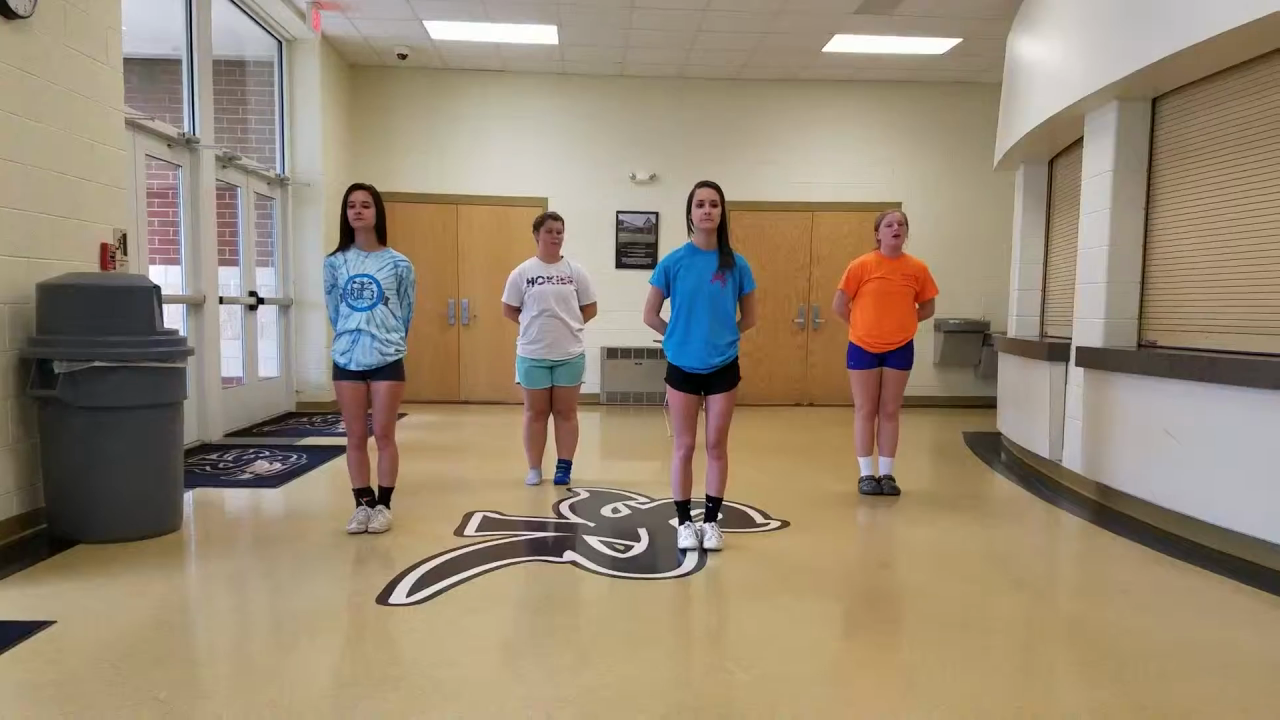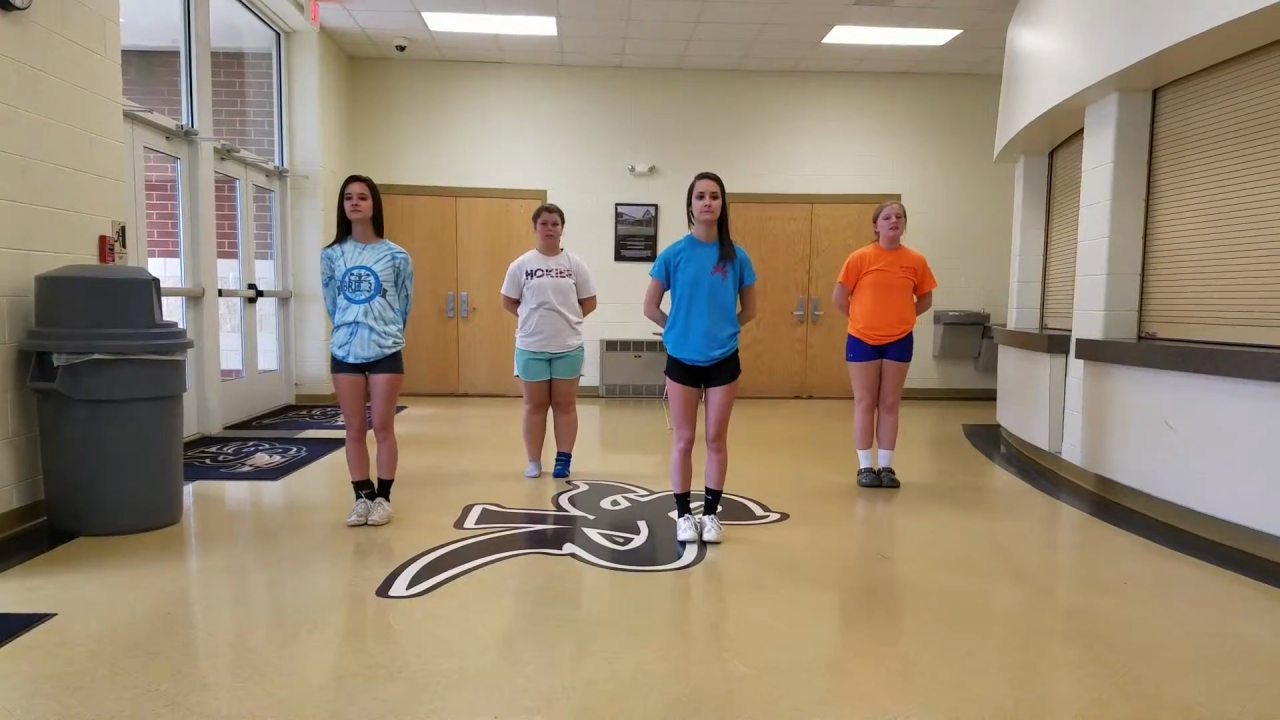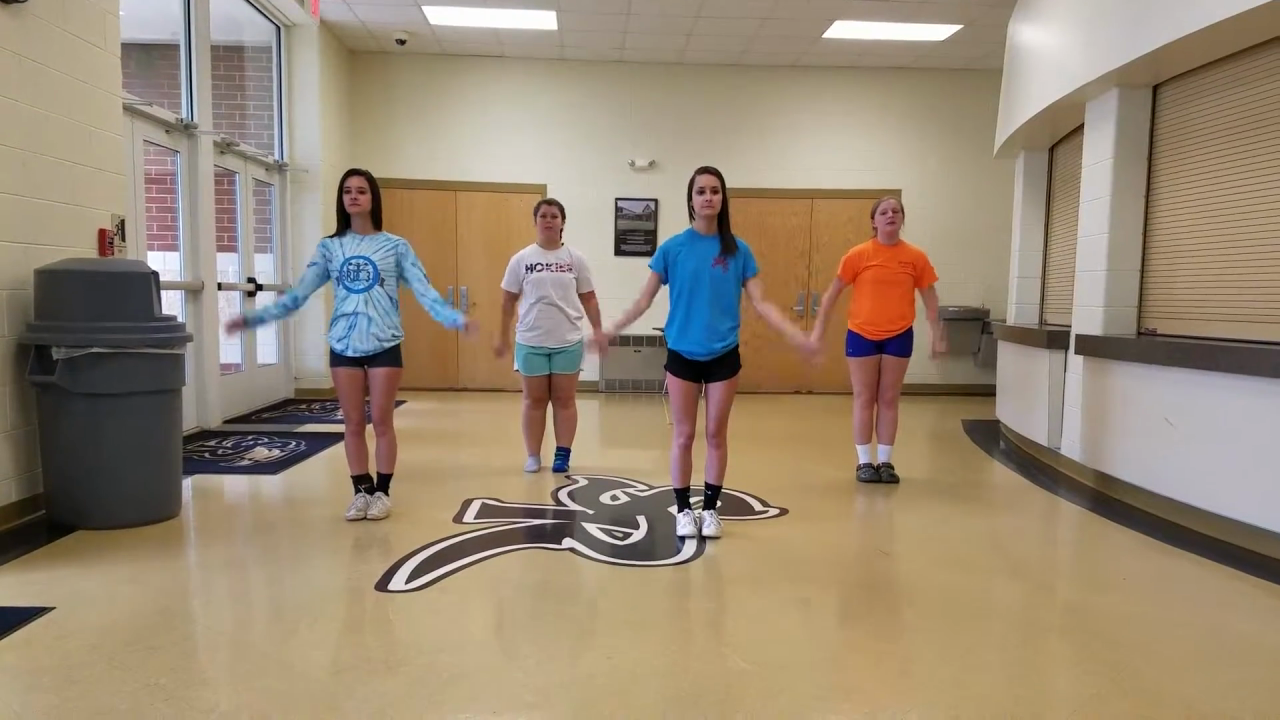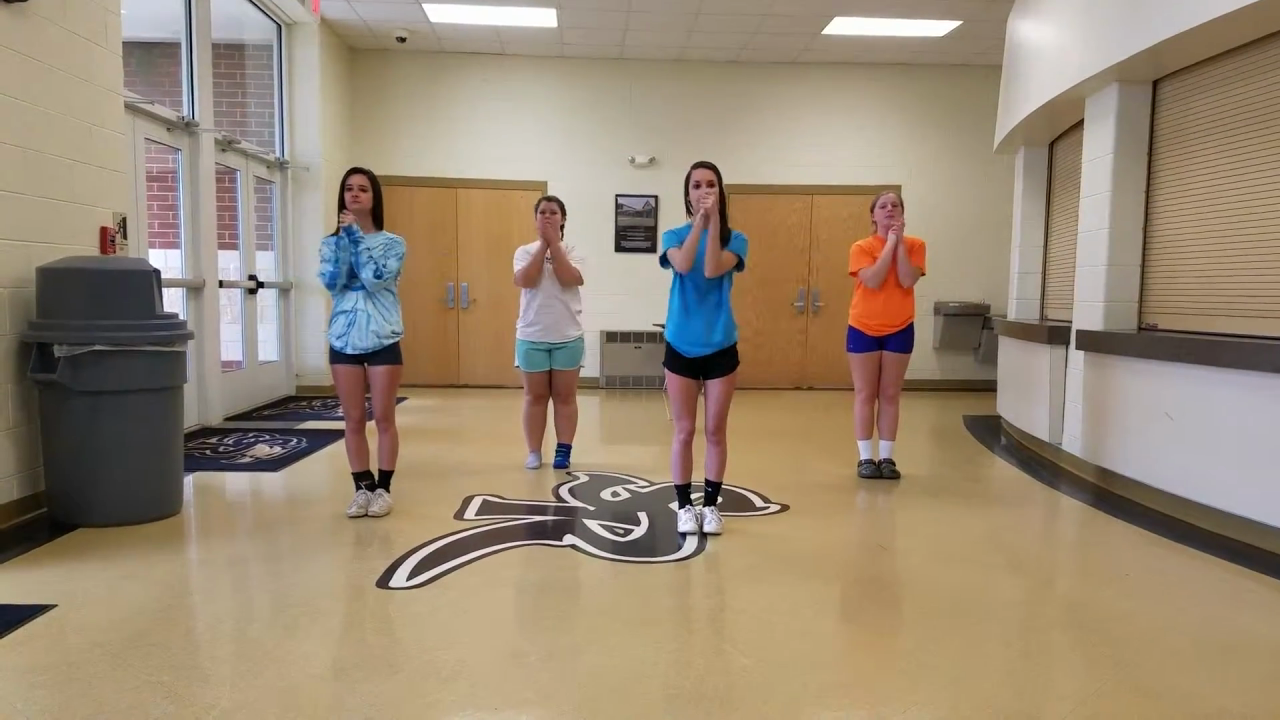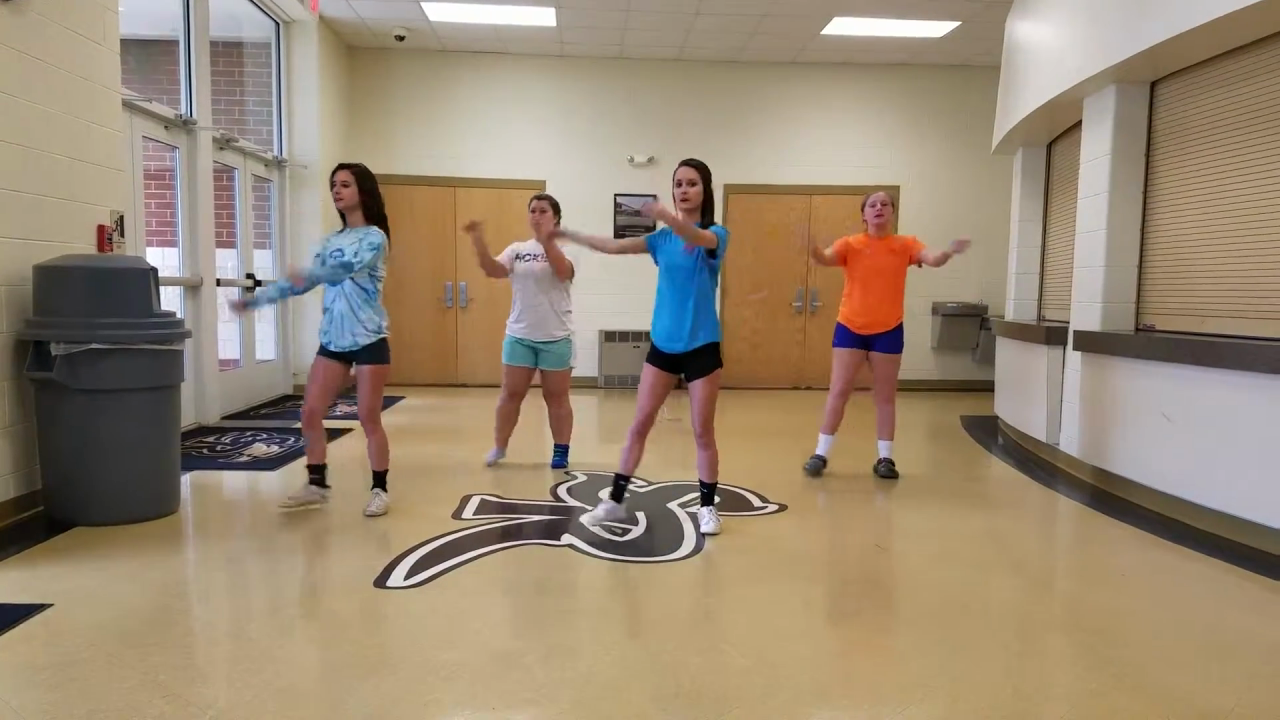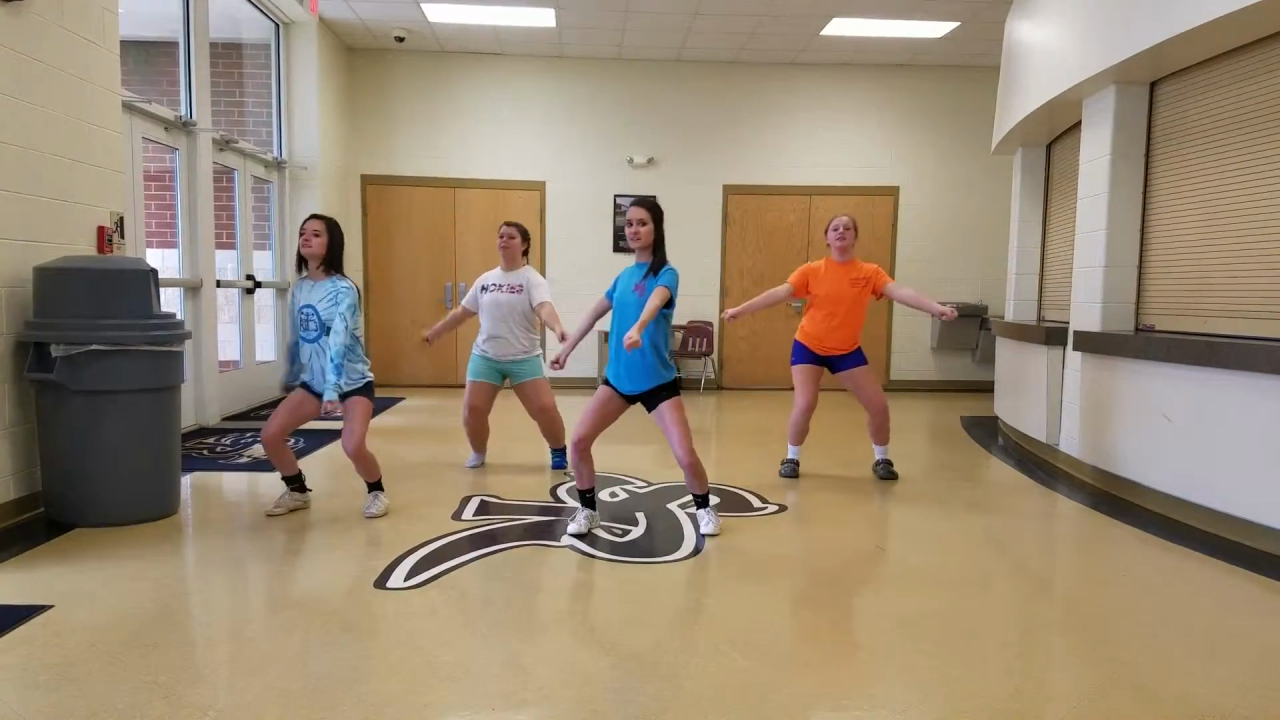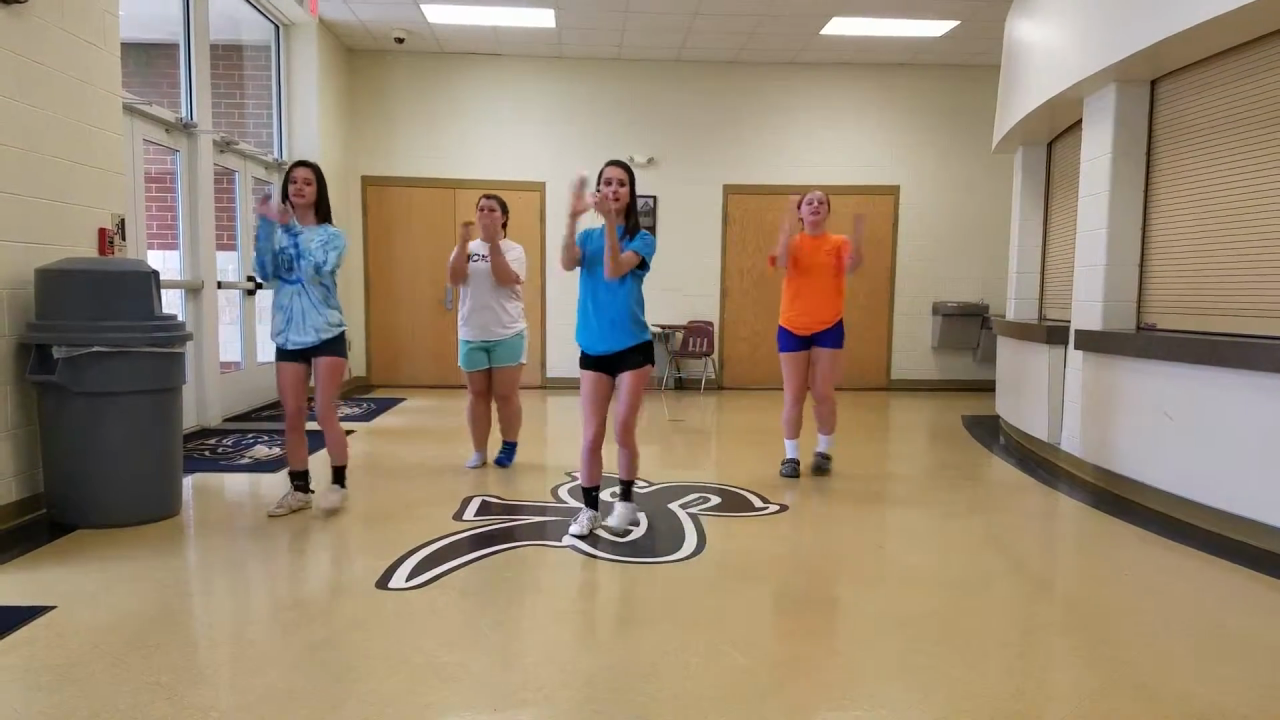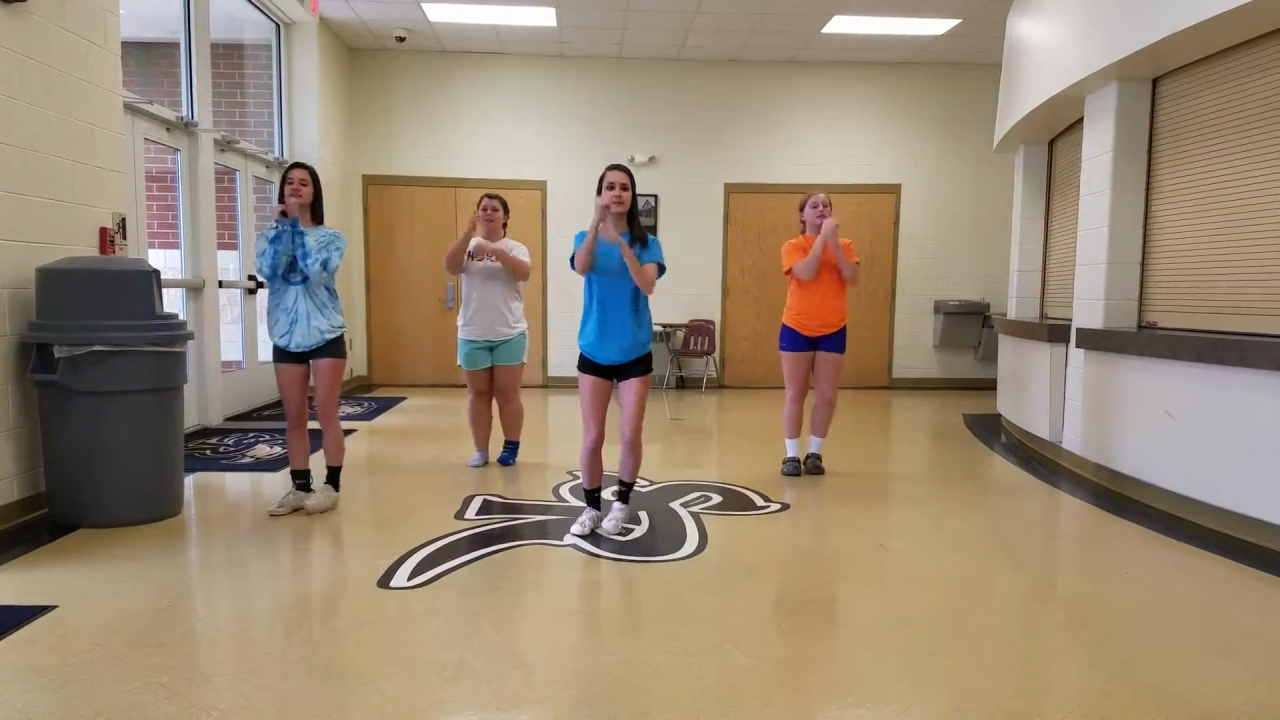
dt=0.4s
person 1, frame 1
left shoulder: (736, 265)
right shoulder: (672, 263)
left elbow: (748, 318)
right elbow: (650, 315)
left wrist: (720, 336)
right wrist: (681, 337)
left hip: (723, 368)
right hip: (682, 367)
left knee: (716, 447)
right knee: (684, 447)
left ankle: (711, 521)
right ankle: (684, 522)
person 1, frame 2
left shoulder: (736, 257)
right shoulder: (673, 255)
left elbow: (749, 310)
right elbow: (650, 308)
left wrist: (720, 331)
right wrist: (682, 331)
left hip: (724, 361)
right hip: (682, 360)
left knee: (716, 440)
right knee: (684, 440)
left ankle: (711, 514)
right ankle: (684, 515)
person 1, frame 3
left shoulder: (737, 250)
right shoulder: (671, 248)
left elbow: (760, 302)
right elbow: (646, 298)
left wrist: (796, 335)
right wrist: (612, 330)
left hip: (724, 355)
right hip: (682, 353)
left knee: (716, 435)
right knee: (683, 435)
left ankle: (710, 509)
right ankle: (682, 510)
person 1, frame 4
left shoulder: (735, 239)
right shoulder: (674, 236)
left elbow: (713, 270)
right elbow: (683, 266)
left wrist: (714, 219)
right wrist: (699, 217)
left hip: (720, 347)
right hip: (681, 347)
left knee: (715, 431)
right knee: (684, 431)
left ankle: (711, 505)
right ankle: (684, 507)
person 1, frame 5
left shoulder: (717, 234)
right shoulder: (662, 237)
left elbow: (696, 238)
right elbow: (617, 247)
left wrist: (667, 215)
right wrist: (571, 235)
left hip: (702, 346)
right hip: (663, 344)
left knee: (702, 431)
right knee: (639, 424)
left ankle: (707, 506)
right ankle: (614, 501)
person 1, frame 6
left shoulder: (666, 274)
right shoulder: (624, 276)
left elbow: (654, 305)
right elbow: (594, 314)
left wrist: (637, 328)
right wrist: (567, 349)
left hip: (658, 381)
right hip: (617, 378)
left knee: (686, 456)
right knee: (578, 441)
left ankle: (703, 509)
right ankle: (587, 509)
person 1, frame 7
left shoulder: (642, 238)
right shoulder: (587, 236)
left elbow: (612, 271)
right elbow: (567, 264)
left wrist: (610, 221)
right wrist: (572, 217)
left hip: (633, 345)
right hip: (593, 347)
left knee: (623, 430)
right knee: (592, 434)
left ankle: (626, 502)
right ankle: (590, 507)
person 1, frame 8
left shoulder: (647, 244)
right shoulder: (588, 240)
left elbow: (648, 284)
right elbow: (581, 266)
left wrist: (622, 246)
right wrist: (597, 215)
left hip: (635, 354)
right hip: (594, 353)
left knee: (631, 437)
right knee: (592, 437)
left ankle: (622, 504)
right ankle: (592, 508)
person 2, frame 1
left shoulder: (398, 264)
right shoulder: (335, 263)
left elbow: (405, 314)
right elbow: (334, 313)
right wrist: (348, 342)
left hip: (387, 360)
right hip: (346, 360)
left knee: (384, 436)
right knee: (355, 437)
left ankle: (383, 505)
right ankle: (362, 504)
person 2, frame 2
left shoulder: (396, 256)
right shoulder: (332, 256)
left elbow: (403, 307)
right elbow: (333, 306)
left hip: (385, 353)
right hip: (345, 353)
left knee: (383, 428)
right knee: (354, 430)
left ankle: (383, 497)
right ankle: (362, 497)
person 2, frame 3
left shoulder: (395, 246)
right shoulder: (329, 247)
left elbow: (422, 289)
right elbow: (300, 292)
left wrist: (454, 318)
right wrist: (256, 317)
left hip: (384, 344)
right hip: (343, 345)
left knee: (381, 421)
right knee: (353, 423)
left ankle: (382, 492)
right ankle: (361, 491)
person 2, frame 4
left shoulder: (392, 243)
right shoulder: (331, 242)
left elbow: (376, 279)
right elbow: (331, 283)
left wrist: (355, 235)
right wrist: (343, 236)
left hip: (383, 341)
right hip: (344, 341)
left knee: (383, 418)
right knee: (354, 420)
left ankle: (383, 488)
right ankle: (362, 488)
person 2, frame 5
left shoulder: (374, 238)
right shoulder: (334, 240)
left elbow: (346, 267)
right elbow: (300, 283)
left wrist: (305, 276)
right wrist: (256, 299)
left hip: (369, 341)
right hip: (333, 341)
left knee: (369, 420)
right knee: (310, 414)
left ankle: (379, 489)
right ankle: (317, 484)
person 2, frame 6
left shoulder: (343, 290)
right shoulder: (298, 289)
left elbow: (340, 341)
right elbow: (294, 339)
left wrist: (334, 391)
right wrist: (290, 378)
left hip: (354, 383)
right hip: (313, 382)
left knee: (353, 447)
right knee: (271, 436)
left ankle: (376, 491)
right ankle: (297, 490)
person 2, frame 7
left shoulder: (332, 236)
right shoulder: (277, 234)
left elbow: (314, 273)
right elbow: (265, 273)
left wrist: (293, 229)
right wrist: (265, 226)
left hip: (326, 335)
right hip: (288, 337)
left knee: (325, 413)
right knee: (292, 417)
left ankle: (338, 484)
right ankle: (299, 488)
person 2, frame 8
left shoulder: (331, 238)
right shoulder: (270, 237)
left elbow: (319, 273)
right elbow: (269, 272)
left wrist: (297, 225)
right wrist: (280, 229)
left hip: (326, 336)
right hip: (286, 339)
left knee: (326, 415)
right knee: (294, 418)
left ankle: (331, 486)
right ankle: (300, 488)
person 3, frame 1
left shoulder: (917, 268)
right shoulder: (861, 265)
left elbow: (928, 308)
right elbow: (839, 304)
left wrist: (901, 323)
right wrist: (862, 326)
left hip: (899, 349)
right hip: (863, 347)
left knee: (890, 412)
right knee: (865, 411)
left ankle: (887, 474)
right ankle: (866, 474)
person 3, frame 2
left shoulder: (916, 261)
right shoulder: (860, 258)
left elbow: (925, 300)
right elbow: (839, 298)
left wrist: (899, 317)
right wrist: (863, 319)
left hip: (899, 341)
right hip: (862, 340)
left knee: (890, 404)
right knee: (865, 404)
left ankle: (886, 466)
right ankle: (865, 466)
person 3, frame 3
left shoulder: (916, 256)
right shoulder: (859, 254)
left elbow: (929, 295)
right elbow: (835, 290)
left wrist: (937, 333)
right wrist: (819, 326)
left hip: (899, 336)
right hip: (862, 335)
left knee: (889, 400)
right knee: (864, 398)
left ankle: (884, 462)
right ankle: (864, 460)
person 3, frame 4
left shoulder: (914, 245)
right shoulder: (862, 247)
left elbow: (908, 280)
right elbow: (872, 281)
left wrist: (899, 242)
right wrist: (889, 244)
left hip: (899, 330)
right hip: (863, 329)
left knee: (890, 395)
right knee: (865, 394)
left ankle: (886, 458)
right ankle: (865, 458)
person 3, frame 5
left shoulder: (905, 245)
right shoulder: (850, 245)
left elbow: (932, 259)
right elbow: (824, 258)
left wrist: (950, 251)
right wrist: (812, 248)
left hip: (888, 330)
right hip: (849, 328)
left knee: (885, 396)
right knee: (839, 391)
left ankle: (885, 458)
right ankle: (821, 454)
person 3, frame 6
left shoulder: (870, 273)
right shoulder: (811, 271)
left elbow: (901, 292)
right elbow: (779, 293)
left wrist: (937, 308)
right wrist: (740, 309)
left hip: (848, 350)
right hip: (808, 347)
left knee: (878, 406)
right knee: (804, 405)
left ankle: (882, 459)
right ankle: (792, 458)
person 3, frame 7
left shoulder: (839, 242)
right shoulder: (793, 242)
left elbow: (852, 267)
right elbow: (783, 263)
left wrist: (857, 234)
right wrist: (787, 226)
left hip: (829, 327)
right hip: (792, 328)
left knee: (824, 393)
right knee: (794, 394)
left ankle: (823, 452)
right ankle: (791, 456)
person 3, frame 8
left shoulder: (843, 246)
right shoulder: (795, 246)
left elbow: (852, 277)
right elbow: (805, 272)
left wrist: (834, 240)
right wrist: (822, 235)
left hip: (833, 331)
right hip: (797, 329)
left knee: (827, 396)
right knee: (796, 393)
left ankle: (813, 454)
right ankle: (792, 455)
person 4, frame 1
left shoulder: (575, 271)
right shoulder: (522, 272)
left elbow: (590, 308)
right elbow: (509, 310)
left wrist: (568, 325)
right wrist: (533, 325)
left hip: (569, 354)
right hip: (533, 354)
left knee: (566, 412)
right knee: (535, 412)
left ankle: (564, 467)
right ankle: (534, 468)
person 4, frame 2
left shoulder: (574, 264)
right shoulder: (521, 264)
left elbow: (589, 302)
right elbow: (508, 302)
left wrist: (566, 319)
right wrist: (533, 318)
left hip: (568, 346)
right hip: (531, 347)
left knee: (565, 405)
right knee: (534, 405)
left ankle: (563, 460)
right ankle: (533, 461)
person 4, frame 3
left shoulder: (575, 258)
right shoulder: (522, 258)
left elbow: (588, 297)
right elbow: (509, 298)
left wrist: (598, 330)
right wrist: (503, 335)
left hip: (568, 341)
right hip: (531, 341)
left knee: (564, 400)
right knee: (534, 400)
left ankle: (563, 454)
right ankle: (533, 456)
person 4, frame 4
left shoulder: (572, 251)
right shoulder: (525, 251)
left elbow: (569, 279)
right elbow: (524, 281)
left wrist: (554, 243)
right wrist: (542, 245)
left hip: (568, 336)
right hip: (531, 336)
left knee: (565, 396)
right knee: (535, 396)
left ankle: (563, 451)
right ankle: (534, 452)
person 4, frame 5
left shoulder: (561, 248)
right shoulder: (517, 250)
left elbow: (563, 272)
right elbow: (493, 270)
left wrist: (547, 241)
right wrist: (479, 241)
left hip: (555, 336)
right hip: (519, 334)
left knee: (557, 397)
right knee: (511, 394)
left ankle: (561, 451)
right ankle: (499, 448)
person 4, frame 6
left shoulder: (532, 280)
right shoulder: (485, 279)
left elbow: (545, 309)
right elbow: (462, 311)
left wrist: (558, 329)
right wrist: (435, 332)
left hip: (523, 358)
right hip: (485, 356)
left knee: (544, 409)
right knee: (473, 409)
left ankle: (559, 452)
right ankle: (478, 452)
person 4, frame 7
left shoulder: (514, 249)
right shoulder: (464, 249)
left elbow: (506, 280)
right elbow: (455, 279)
left wrist: (494, 243)
right wrist: (463, 243)
left hip: (508, 334)
right hip: (472, 335)
left knee: (505, 395)
right knee: (478, 394)
left ankle: (508, 447)
right ankle: (479, 452)
person 4, frame 8
left shoulder: (514, 248)
right shoulder: (465, 248)
left elbow: (523, 273)
right elbow: (450, 267)
left wrist: (496, 248)
right wrist: (468, 233)
left hip: (509, 333)
right hip: (472, 334)
left knee: (508, 394)
right knee: (479, 394)
left ankle: (511, 446)
right ankle: (481, 450)
